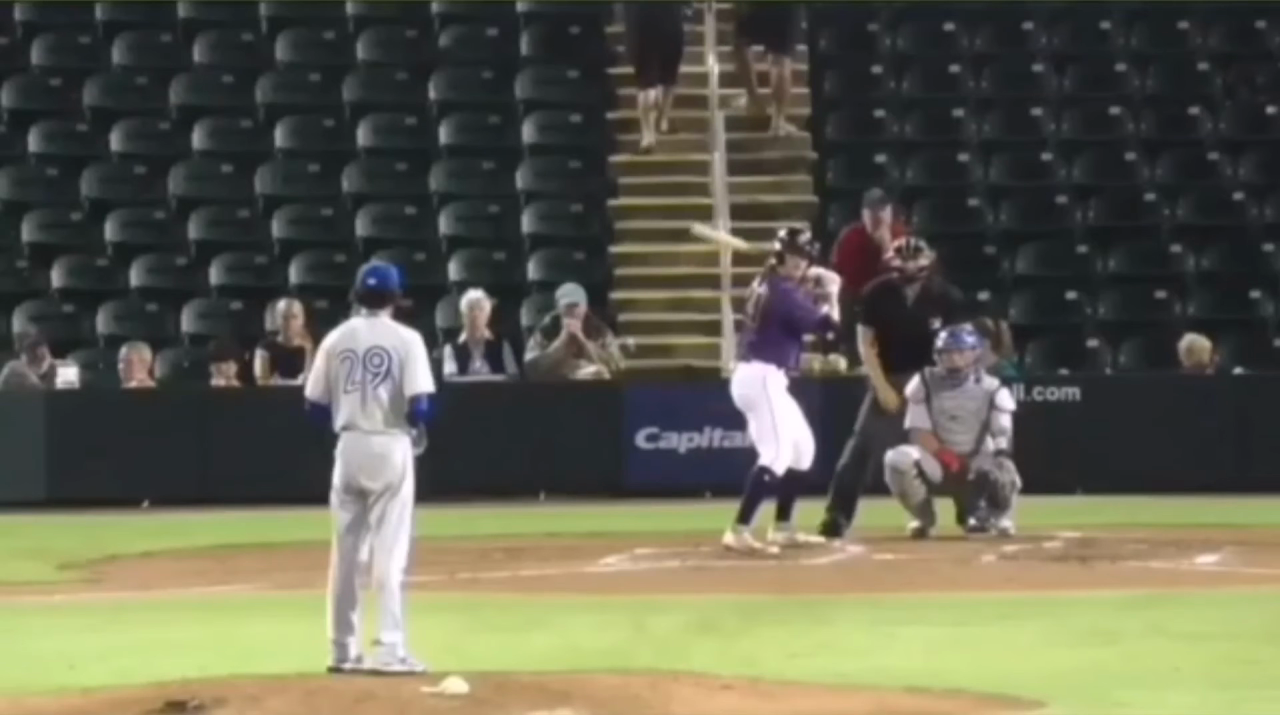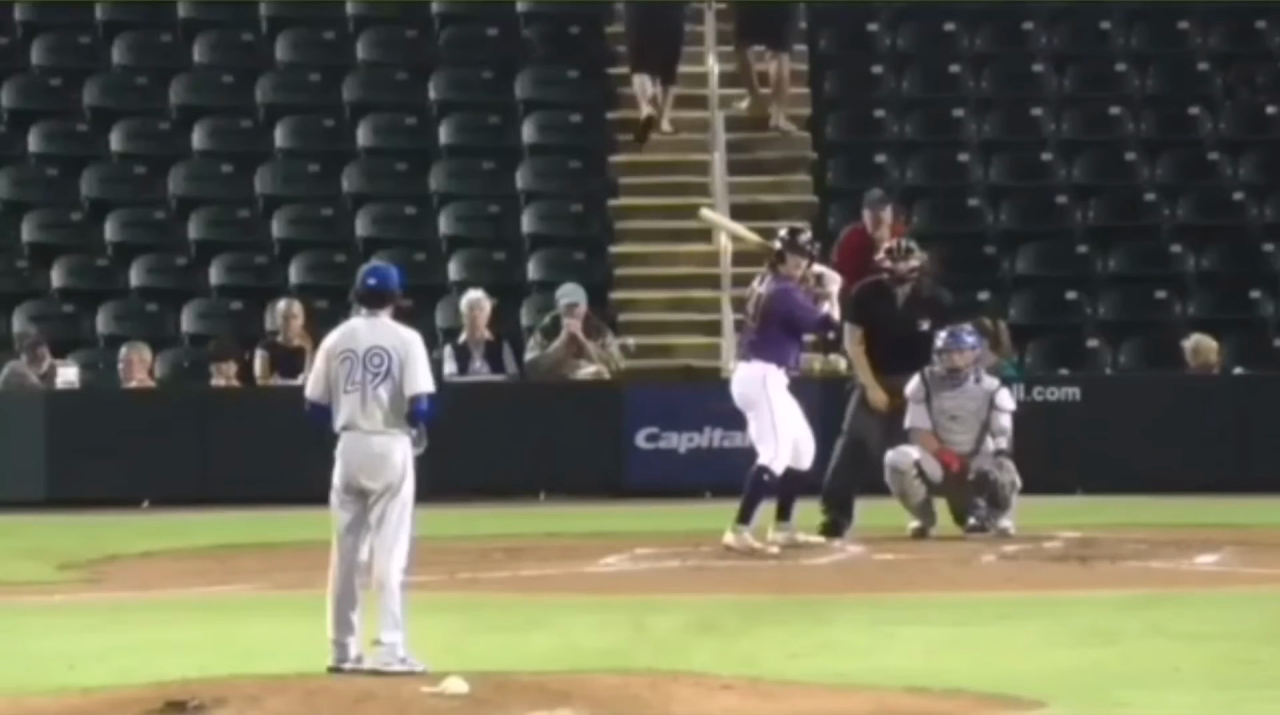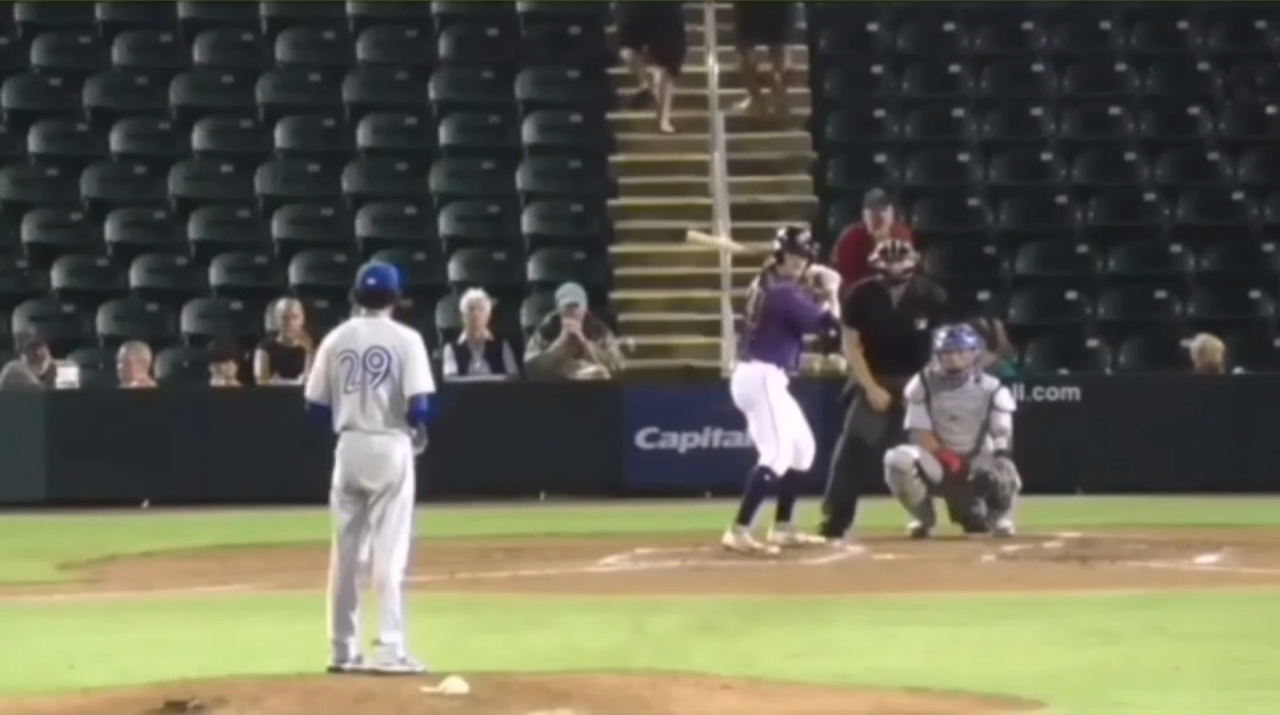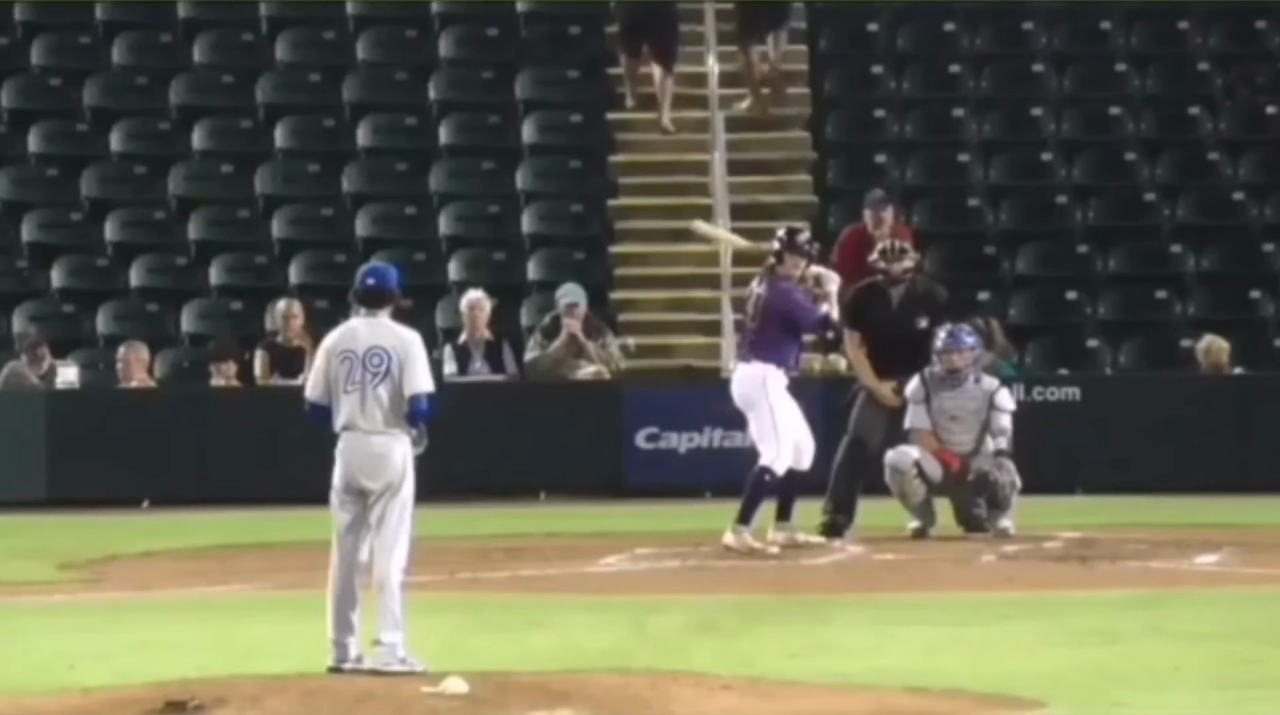
dt=0.2s
person 1, frame 1
left shoulder: (336, 338)
right shoulder: (405, 338)
left elbow: (315, 405)
right elbow: (418, 406)
right wrist: (417, 430)
left hip: (349, 447)
right hip: (391, 447)
left knee: (346, 551)
right knee: (389, 552)
left ankle: (344, 649)
right ankle: (390, 649)
person 1, frame 2
left shoulder: (336, 339)
right shoulder: (406, 338)
left elbow: (315, 406)
right elbow: (419, 406)
right wrist: (416, 430)
left hip: (349, 447)
right hip: (390, 447)
left knee: (346, 552)
right knee: (389, 553)
left ankle: (344, 649)
right ankle: (390, 649)
person 1, frame 3
left shoulder: (335, 338)
right shoulder: (405, 338)
left elbow: (315, 406)
right elbow: (419, 406)
right wrist: (416, 429)
left hip: (349, 448)
right hip: (390, 447)
left knee: (345, 552)
right knee: (389, 552)
left ankle: (344, 649)
right ankle: (390, 649)
person 1, frame 4
left shoulder: (335, 339)
right shoulder: (405, 338)
left elbow: (315, 406)
right elbow: (418, 406)
right wrist: (417, 429)
left hip: (349, 448)
right hip: (390, 447)
left knee: (345, 552)
right knee: (389, 553)
left ankle: (344, 650)
right ankle: (390, 650)
person 2, frame 1
left shoulder: (767, 283)
right shoulder: (784, 292)
right elbow: (828, 323)
left hip: (765, 377)
right hip: (760, 377)
left knee: (801, 447)
right knee: (777, 453)
left ankle: (782, 528)
right ankle: (739, 531)
person 2, frame 2
left shoulder: (768, 282)
right shoulder: (785, 292)
right elbow: (828, 323)
left hip: (765, 376)
right hip: (760, 376)
left knee: (801, 446)
right knee: (775, 453)
left ankle: (782, 528)
right ankle: (738, 531)
person 2, frame 3
left shoulder: (767, 283)
right shoulder: (784, 292)
right elbow: (829, 321)
left hip: (764, 376)
right hip: (760, 377)
left knee: (802, 447)
right knee: (777, 453)
left ankle: (782, 528)
right ankle: (738, 531)
person 2, frame 4
left shoulder: (766, 283)
right shoulder: (784, 292)
right elbow: (828, 323)
right wrist: (832, 293)
left hip: (764, 377)
right hip: (761, 378)
left knee: (801, 447)
right knee: (778, 454)
left ankle: (782, 528)
right ankle: (739, 531)
person 3, frame 1
left shoulder: (947, 296)
right shoulder: (877, 293)
right elbow: (866, 344)
right wrist: (882, 386)
right hip: (888, 380)
right knee: (864, 445)
right ankle: (838, 515)
person 3, frame 2
left shoulder: (936, 298)
right shoulder: (865, 293)
right elbow: (853, 343)
right wrist: (870, 386)
right hip: (875, 380)
right knee: (854, 445)
right ankle: (836, 516)
person 3, frame 3
left shoulder: (931, 296)
right shoulder: (860, 295)
right elbow: (850, 345)
right wrist: (870, 387)
right hip: (874, 381)
right knee: (854, 445)
right ankle: (836, 517)
person 3, frame 4
left shoulder: (932, 294)
right shoulder: (861, 296)
right elbow: (853, 347)
right wrist: (875, 386)
right hip: (878, 381)
right knee: (857, 444)
right ankle: (836, 517)
person 4, frame 1
left shoulder: (991, 389)
right shoulder: (924, 384)
left elbow: (1003, 438)
right elbow: (919, 434)
left wrist: (1001, 468)
right wrist: (948, 458)
left hip: (977, 463)
right hip: (937, 461)
left knee: (1002, 474)
right knee: (898, 459)
left ankle: (998, 514)
right ankle: (924, 517)
person 4, frame 2
left shoulder: (991, 389)
right shoulder: (924, 384)
left elbow: (1003, 438)
right elbow: (919, 434)
left wrist: (1002, 468)
right wrist: (948, 458)
left hip: (977, 463)
right hip: (937, 460)
left knee: (1003, 474)
right knee: (898, 459)
left ankle: (998, 514)
right ankle: (924, 517)
person 4, frame 3
left shoulder: (991, 389)
right shoulder: (924, 384)
left elbow: (1003, 438)
right elbow: (919, 434)
left wrist: (1002, 467)
right wrist: (948, 458)
left hip: (978, 463)
right hip: (937, 461)
left knee: (1003, 474)
right knee: (898, 459)
left ankle: (998, 514)
right ankle: (924, 517)
person 4, frame 4
left shoulder: (991, 389)
right shoulder: (924, 384)
left elbow: (1003, 438)
right elbow: (919, 434)
left wrist: (1001, 467)
right wrist: (948, 459)
left hip: (978, 463)
right hip: (937, 461)
left knee: (1003, 474)
right knee: (899, 459)
left ankle: (998, 514)
right ankle: (923, 517)
